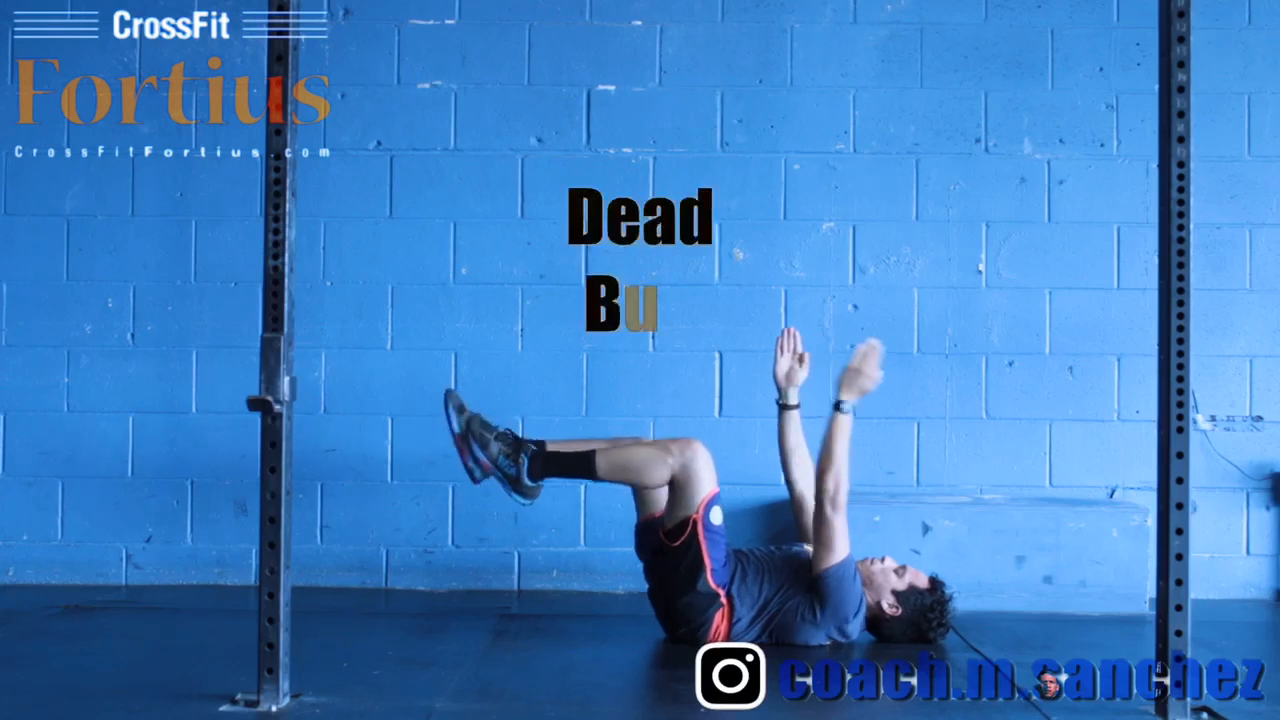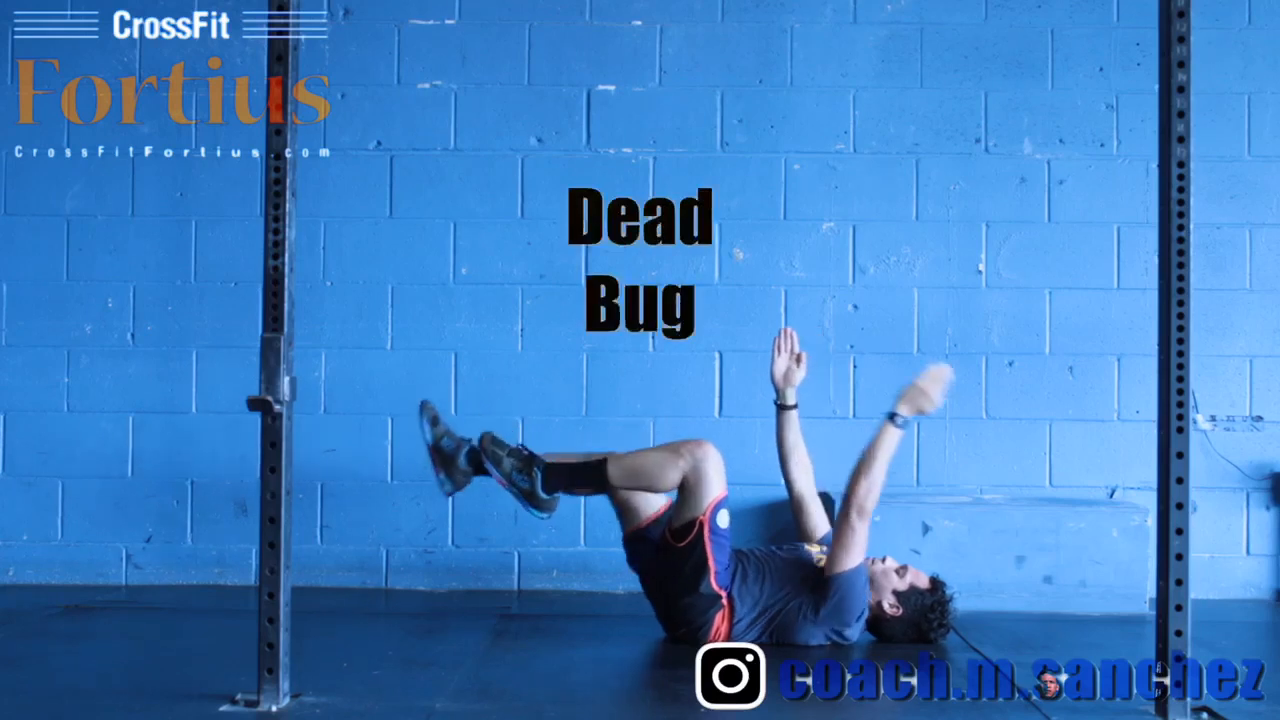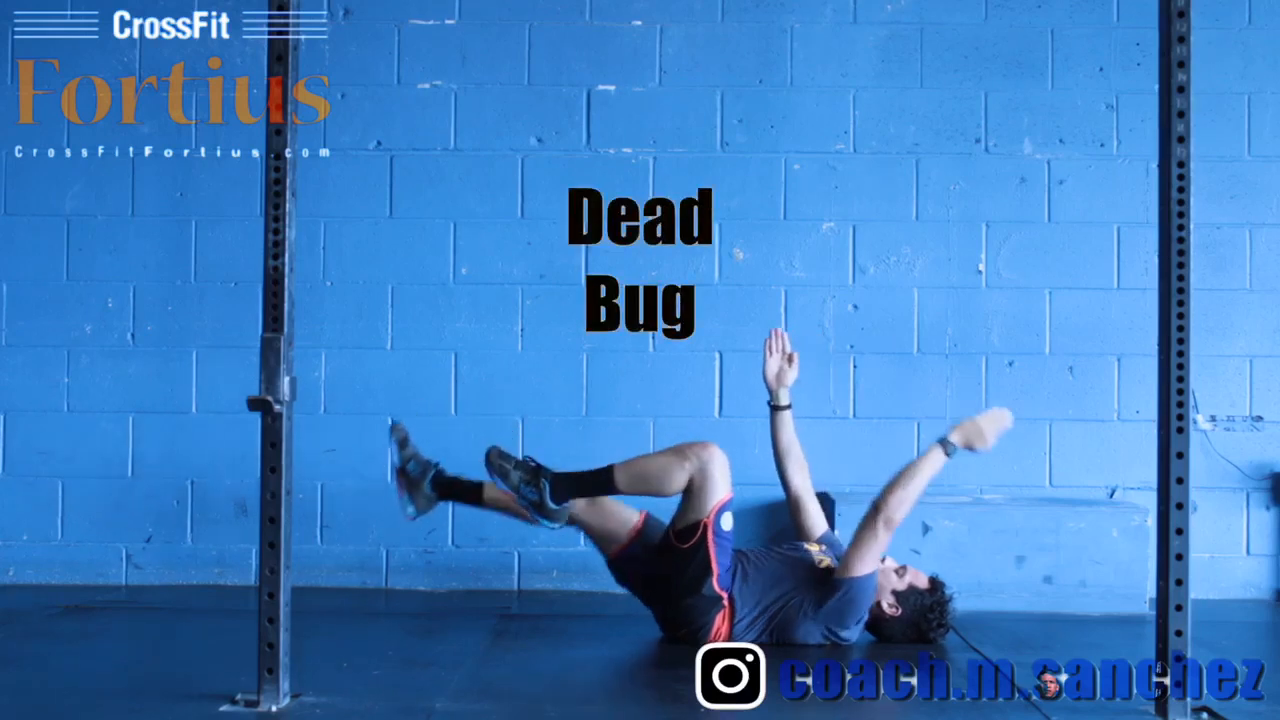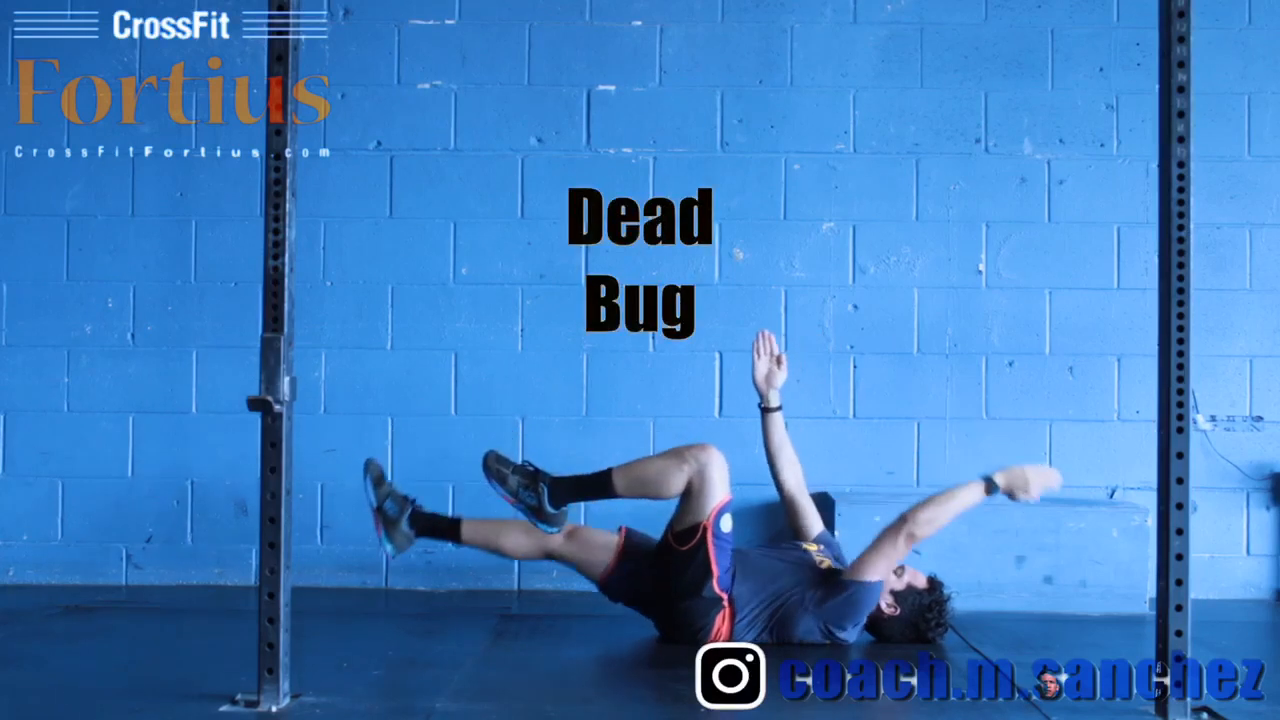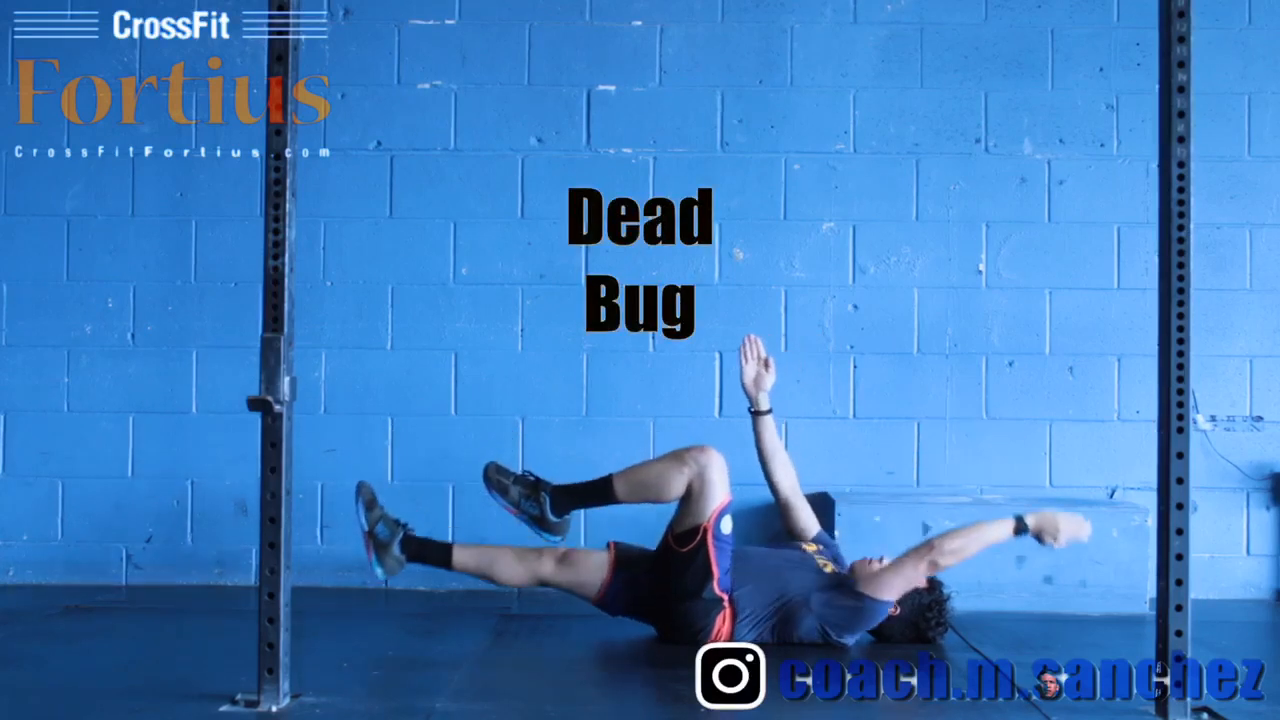
dt=0.2s
person 1, frame 1
left shoulder: (842, 605)
right shoulder: (835, 569)
left elbow: (831, 499)
right elbow: (804, 487)
left wrist: (845, 400)
right wrist: (789, 394)
left hip: (701, 603)
right hip: (690, 586)
left knee: (689, 452)
right knee: (639, 451)
left ankle: (531, 467)
right ankle: (504, 455)
person 1, frame 2
left shoulder: (844, 608)
right shoulder: (833, 560)
left elbow: (858, 506)
right elbow: (803, 486)
left wrist: (900, 415)
right wrist: (788, 395)
left hip: (702, 605)
right hip: (690, 589)
left knee: (702, 455)
right knee: (610, 471)
left ankle: (546, 479)
right ankle: (467, 460)
person 1, frame 3
left shoulder: (847, 607)
right shoulder: (833, 561)
left elbow: (884, 517)
right elbow: (798, 484)
left wrist: (950, 442)
right wrist: (780, 396)
left hip: (702, 605)
right hip: (682, 585)
left knee: (707, 457)
right knee: (579, 506)
left ankle: (556, 486)
right ankle: (437, 486)
person 1, frame 4
left shoulder: (847, 608)
right shoulder: (830, 559)
left elbow: (908, 529)
right elbow: (792, 483)
left wrist: (993, 484)
right wrist: (770, 398)
left hip: (702, 605)
right hip: (677, 586)
left knee: (705, 459)
right knee: (560, 538)
left ankle: (555, 492)
right ankle: (416, 522)
person 1, frame 5
left shoulder: (856, 609)
right shoulder: (832, 563)
left elbow: (933, 553)
right elbow: (786, 486)
left wrist: (1024, 524)
right wrist: (760, 402)
left hip: (703, 606)
right hip: (677, 589)
left knee: (705, 461)
right knee: (549, 562)
left ankle: (556, 500)
right ankle: (407, 547)
